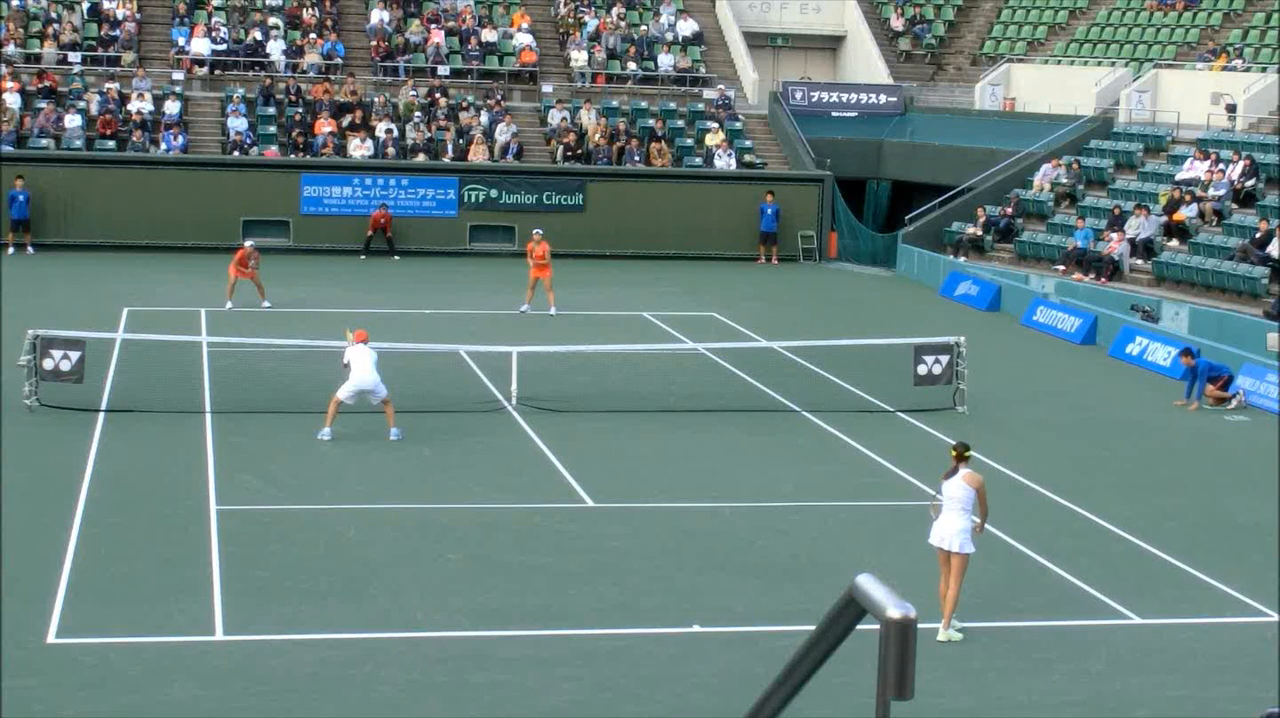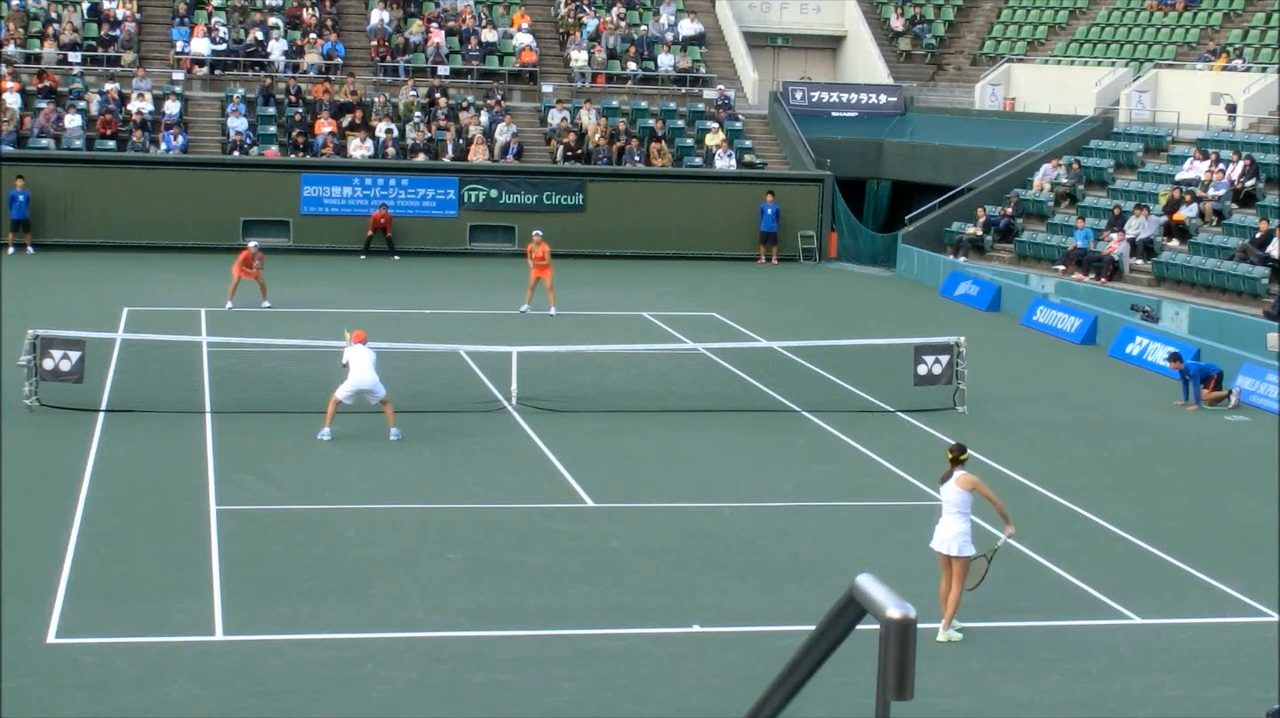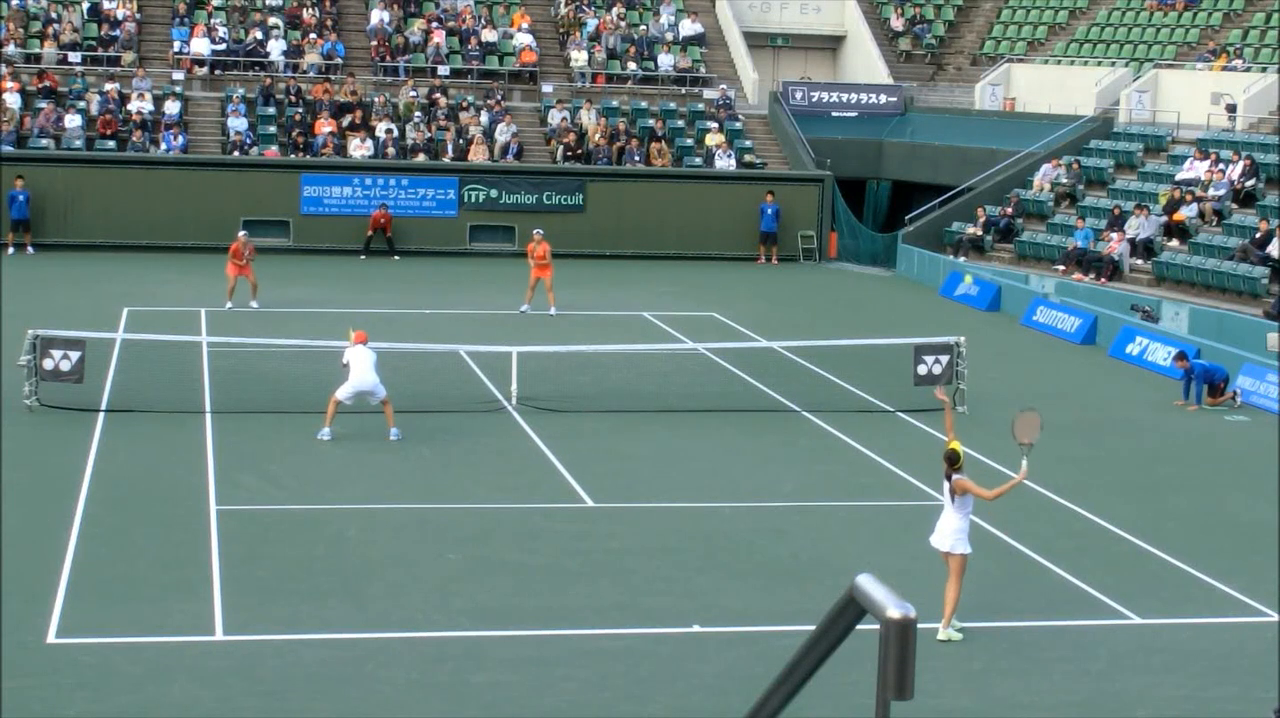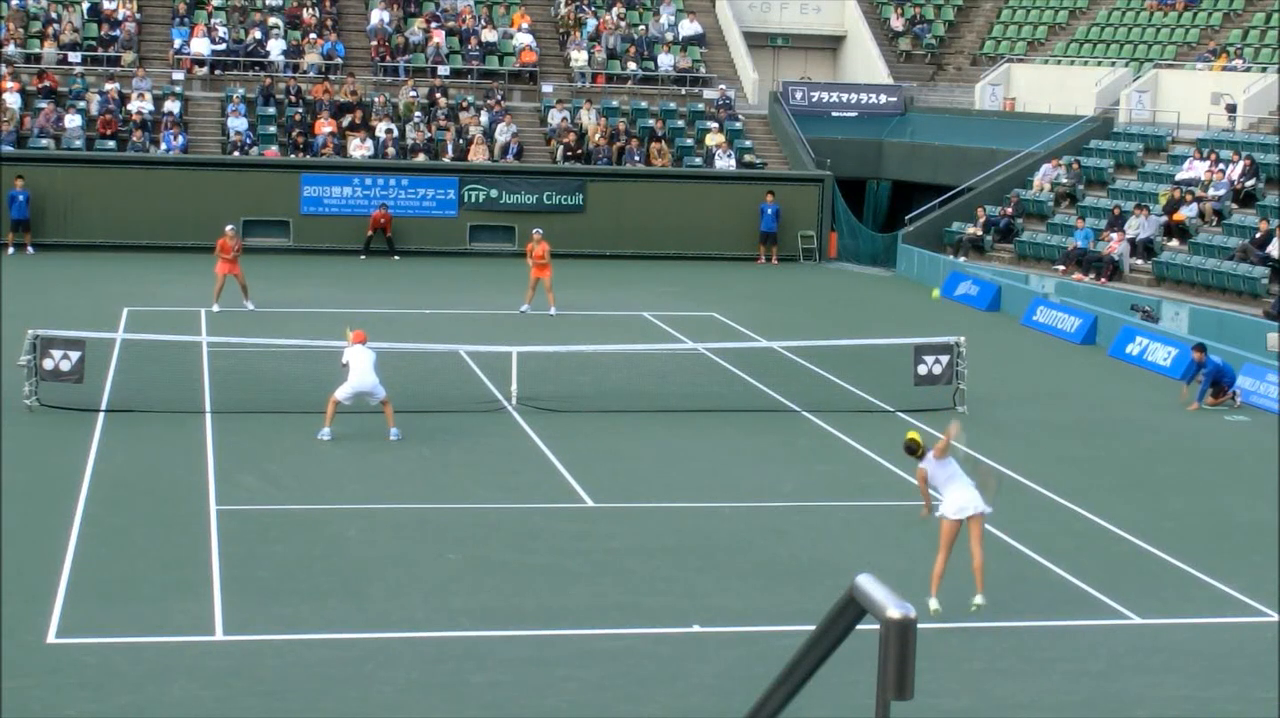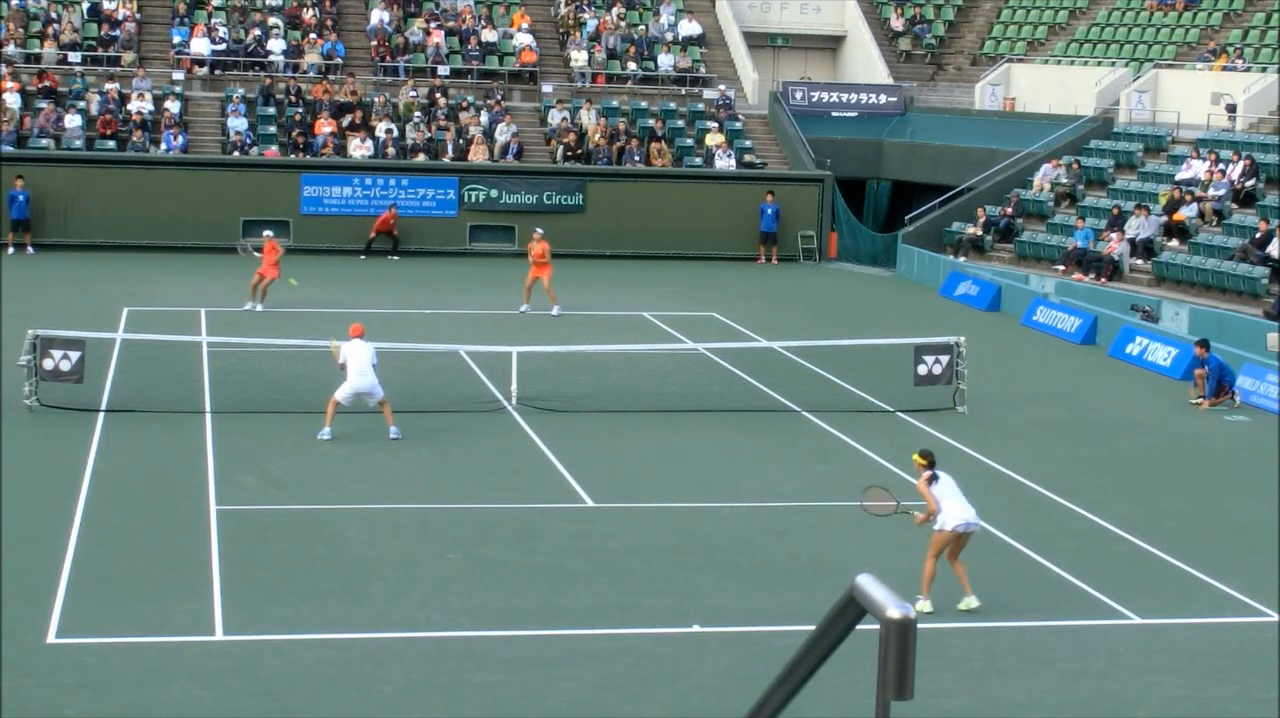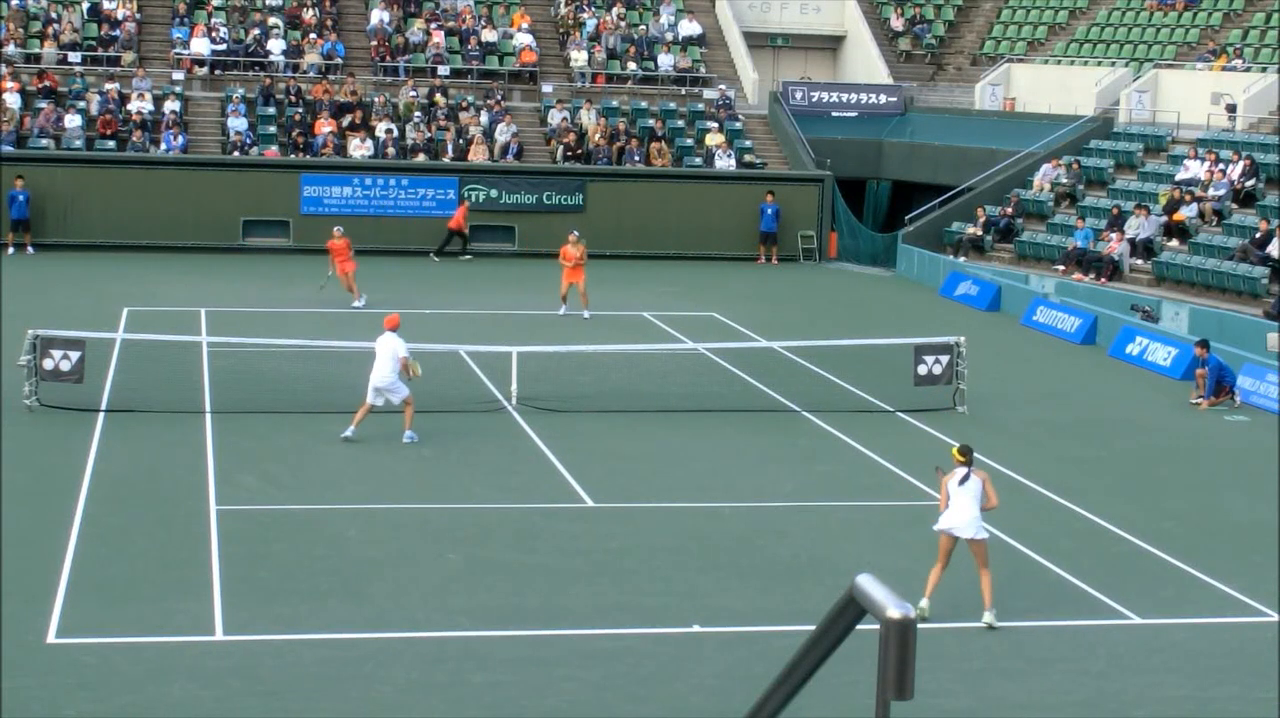
dt=0.7s
person 1, frame 1
left shoulder: (947, 477)
right shoulder: (976, 478)
right elbow: (983, 508)
right wrist: (981, 524)
left hip: (942, 528)
right hip: (959, 532)
left knee: (945, 578)
right knee: (955, 583)
left ankle: (947, 619)
right ankle: (945, 629)
person 1, frame 2
left shoulder: (945, 479)
right shoulder: (970, 480)
right elbow: (995, 502)
right wrist: (1008, 523)
left hip: (942, 532)
right hip: (959, 536)
left knee: (946, 580)
right knee: (957, 585)
left ankle: (947, 620)
right ankle: (945, 630)
person 1, frame 3
left shoulder: (948, 472)
right shoulder: (961, 482)
left elbow: (950, 433)
right elbow: (990, 495)
left wrist: (946, 404)
right wrist: (1017, 479)
left hip: (944, 529)
right hip: (956, 534)
left knee: (952, 579)
right knee: (955, 582)
left ankle: (948, 620)
right ankle: (945, 629)
person 1, frame 4
left shoulder: (923, 470)
right shoulder: (937, 454)
left elbow: (927, 504)
right elbow: (948, 437)
left wrist: (926, 510)
left hip: (952, 505)
right hip: (971, 500)
left knee: (943, 554)
right knee: (976, 549)
left ankle: (933, 598)
right ankle: (979, 594)
person 1, frame 5
left shoulder: (922, 482)
right shoulder: (945, 476)
left elbow: (934, 508)
left wrist: (924, 518)
right wrist: (927, 517)
left hip: (952, 519)
right hip: (970, 516)
left knee: (931, 556)
right knee: (952, 557)
left ankle: (925, 601)
right ankle: (970, 597)
person 1, frame 6
left shoulder: (947, 477)
right shoulder: (982, 475)
left elbow: (943, 507)
right elbow: (994, 503)
left hip: (950, 521)
right hip: (972, 523)
left knee: (941, 565)
right knee: (984, 570)
left ankle: (925, 601)
right ankle: (988, 612)
